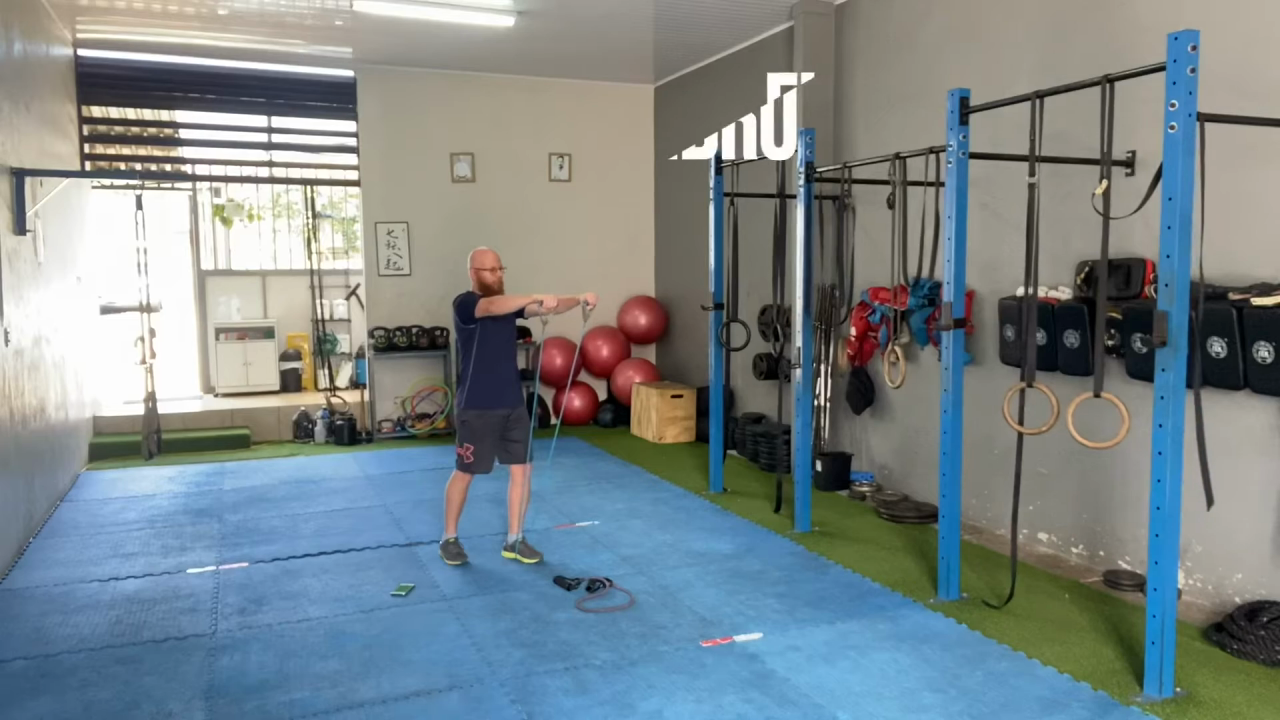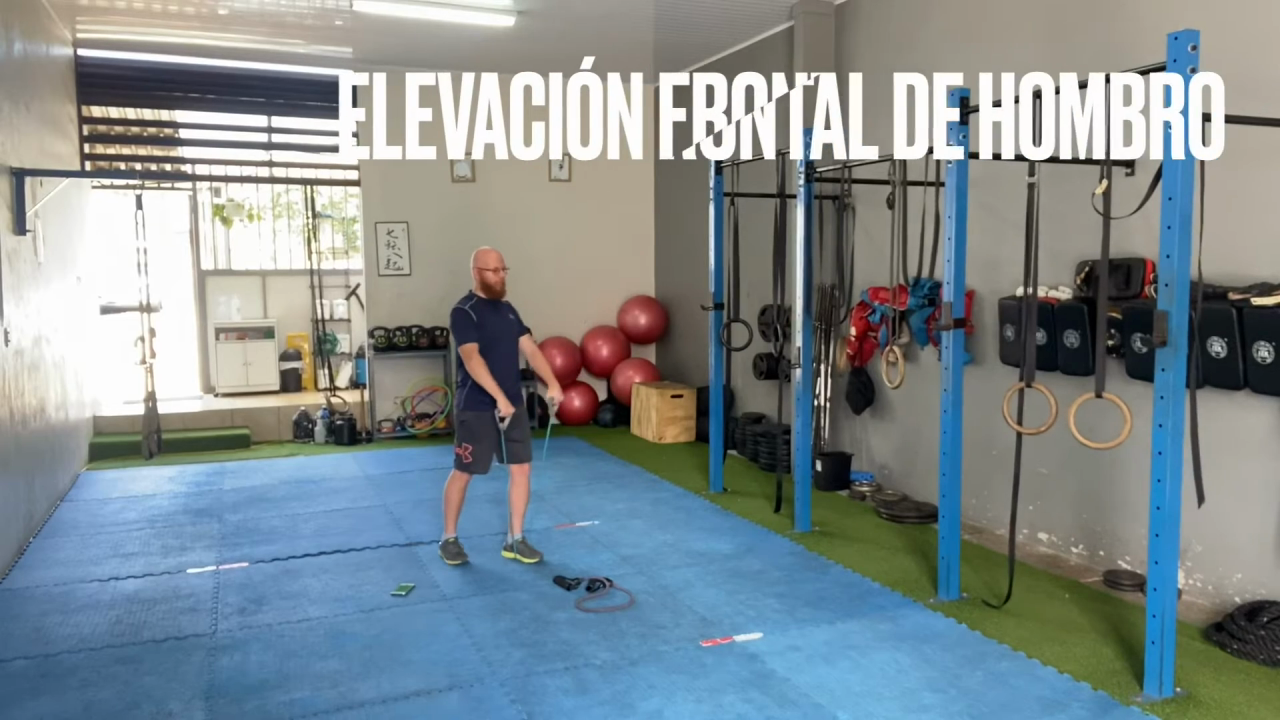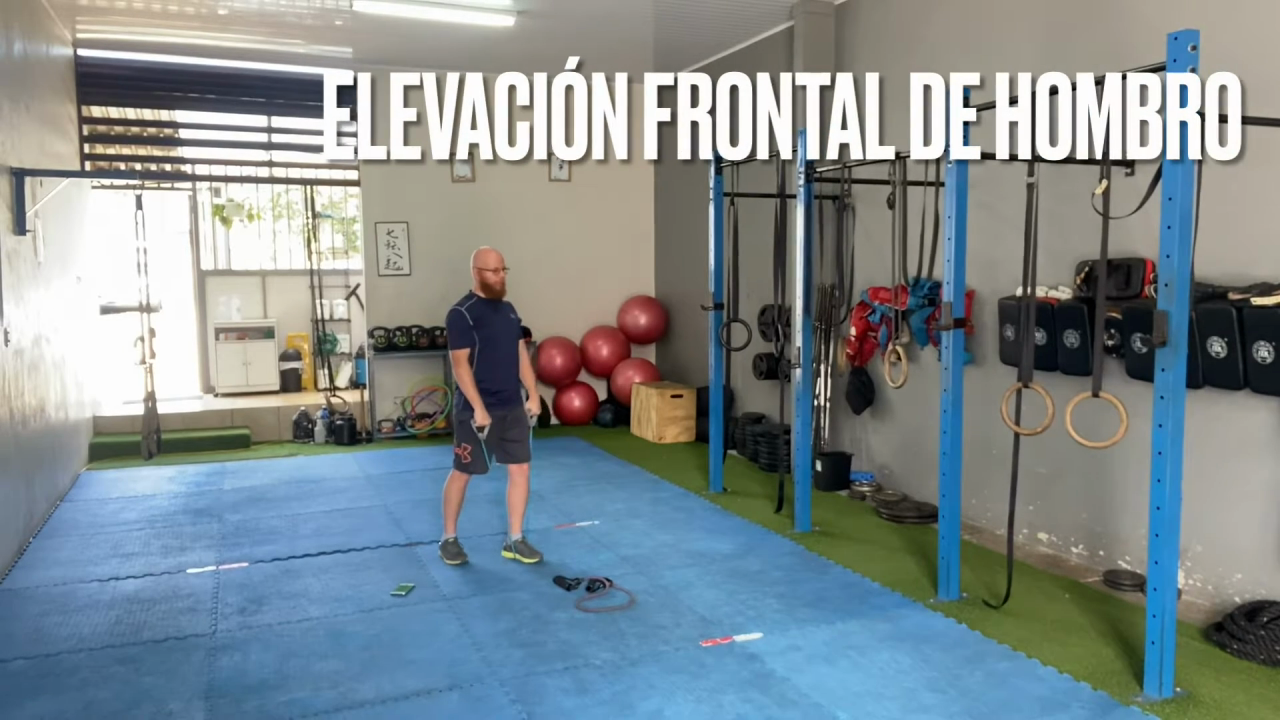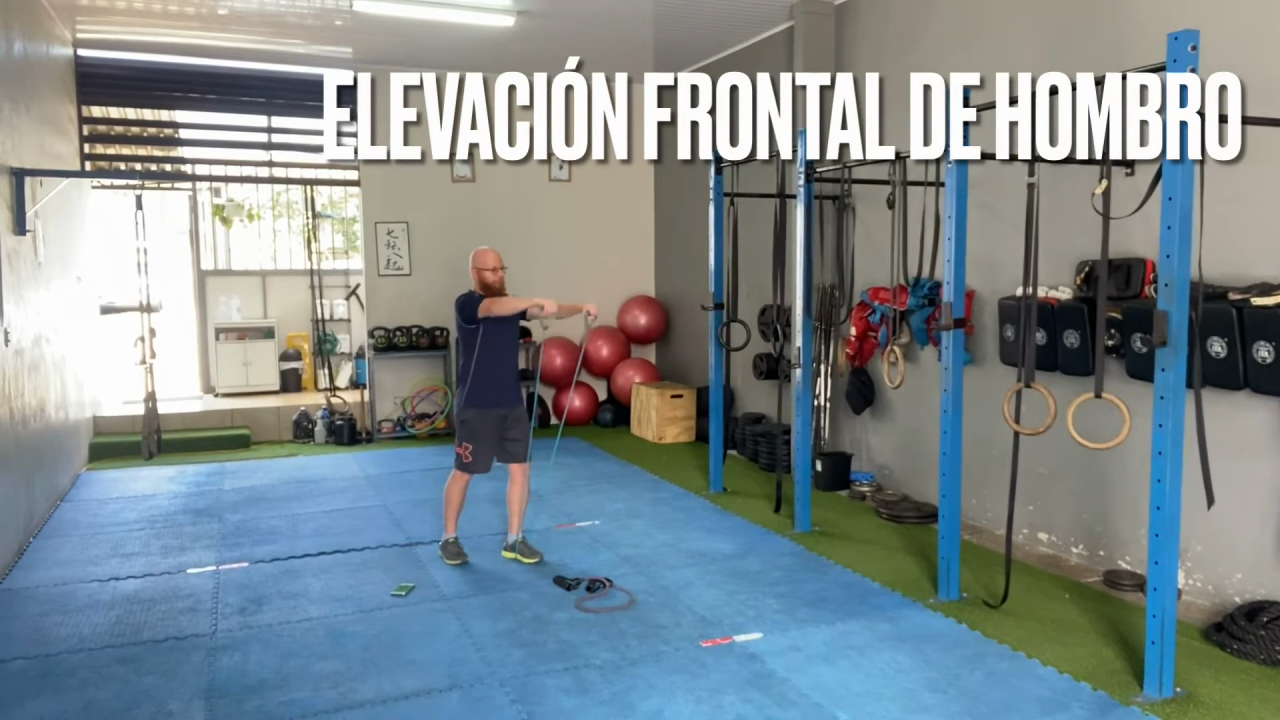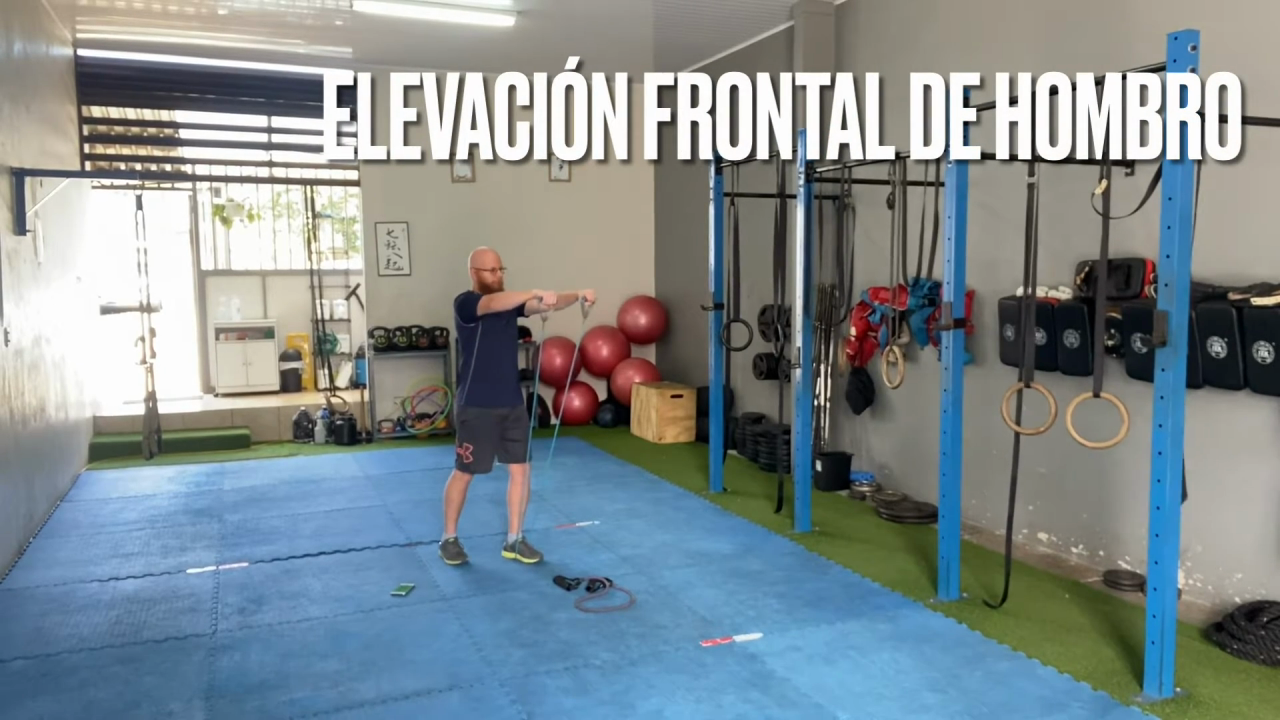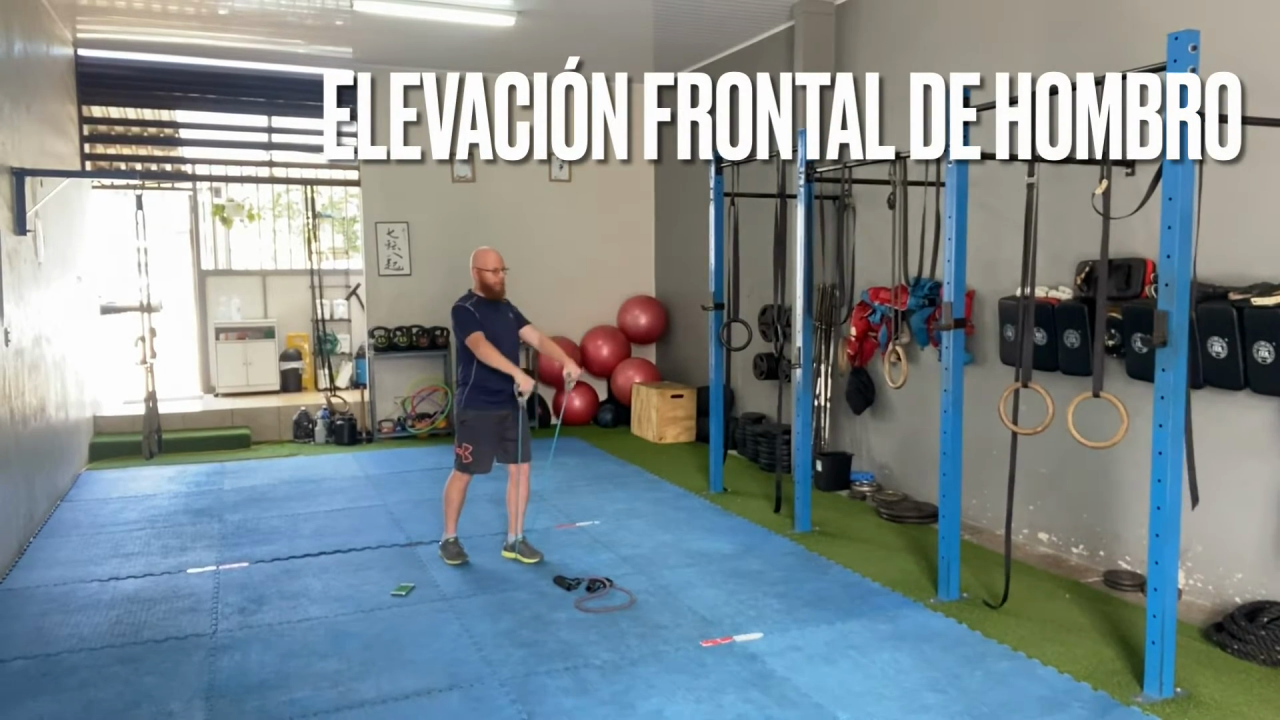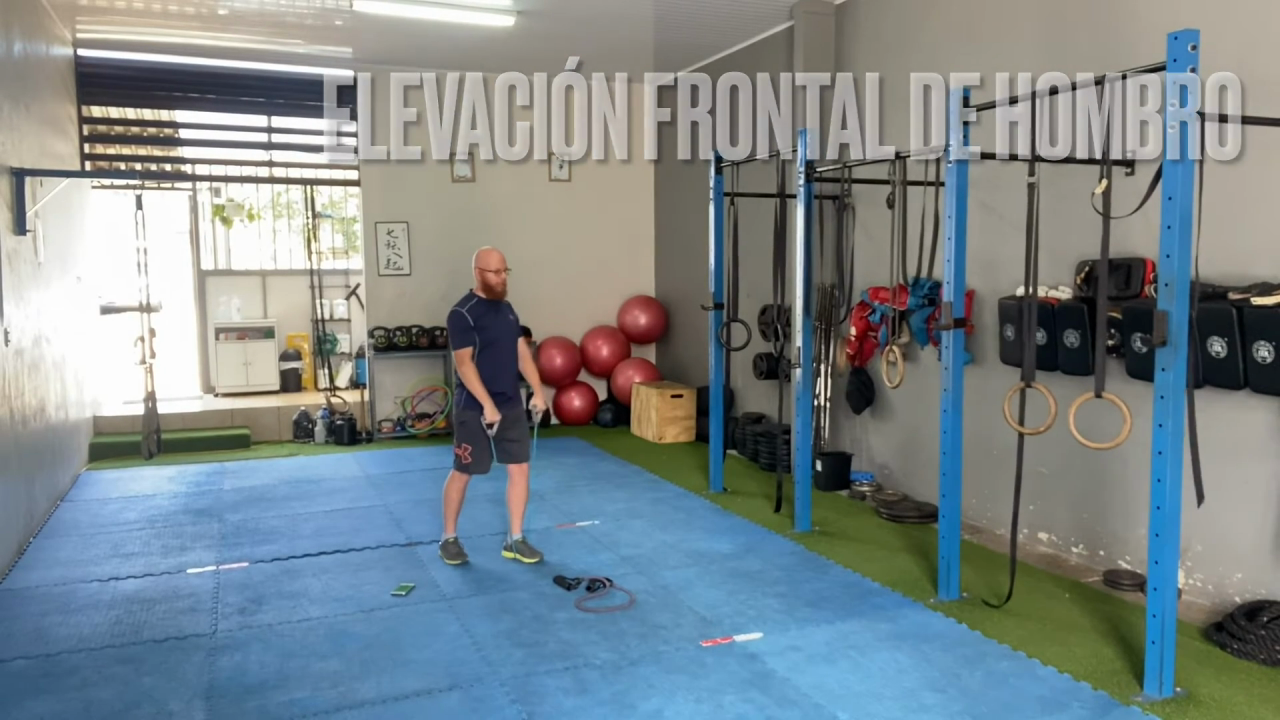
dt=0.7s
person 1, frame 1
left shoulder: (507, 303)
right shoulder: (464, 304)
left elbow: (546, 309)
right elbow: (492, 306)
left wrist: (577, 300)
right wrist: (537, 298)
left hip: (513, 404)
right hip: (477, 408)
left knee: (521, 469)
right knee: (464, 473)
left ankle: (514, 540)
right ankle: (449, 538)
person 1, frame 2
left shoulder: (507, 309)
right shoulder: (464, 312)
left elbow: (529, 348)
right elbow: (472, 358)
left wrist: (552, 382)
right wrist: (499, 398)
left hip: (513, 404)
right hip: (476, 409)
left knee: (521, 468)
right knee: (463, 473)
left ankle: (515, 539)
right ankle: (449, 538)
person 1, frame 3
left shoulder: (509, 309)
right shoulder: (462, 313)
left elbow: (521, 355)
right elbow: (460, 365)
left wrist: (533, 395)
right wrist: (478, 408)
left hip: (513, 406)
right hip: (476, 409)
left knee: (520, 469)
right knee: (462, 473)
left ankle: (515, 539)
right ankle: (449, 538)
person 1, frame 4
left shoulder: (511, 304)
right shoulder: (467, 304)
left elbow: (549, 310)
right elbow: (494, 308)
left wrist: (579, 308)
right wrist: (536, 303)
left hip: (512, 404)
right hip: (476, 407)
left knee: (520, 469)
right knee: (463, 472)
left ankle: (514, 539)
right ankle: (449, 538)
person 1, frame 5
left shoulder: (509, 302)
right shoulder: (465, 303)
left elbow: (546, 305)
right elbow: (493, 304)
left wrist: (576, 296)
right wrist: (536, 293)
left hip: (513, 403)
right hip: (477, 407)
left knee: (520, 469)
right knee: (464, 473)
left ankle: (514, 539)
right ankle: (449, 538)
person 1, frame 6
left shoulder: (507, 307)
right shoulder: (465, 309)
left elbow: (536, 338)
right elbow: (481, 347)
left wrist: (565, 360)
right wrist: (517, 373)
left hip: (512, 403)
right hip: (476, 408)
left knee: (521, 468)
right knee: (463, 473)
left ankle: (514, 539)
right ankle: (449, 538)
person 1, frame 7
left shoulder: (507, 308)
right shoulder: (462, 313)
left elbow: (522, 352)
right elbow: (464, 363)
left wrist: (538, 392)
right wrist: (487, 405)
left hip: (512, 406)
right hip: (475, 409)
left knee: (520, 469)
right knee: (462, 473)
left ankle: (515, 539)
right ankle: (448, 538)
